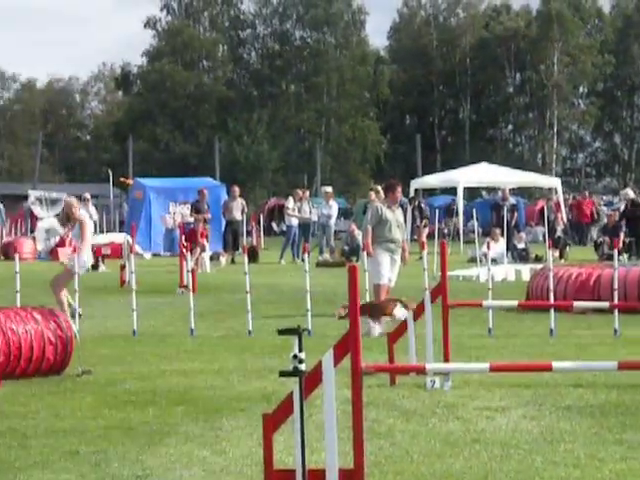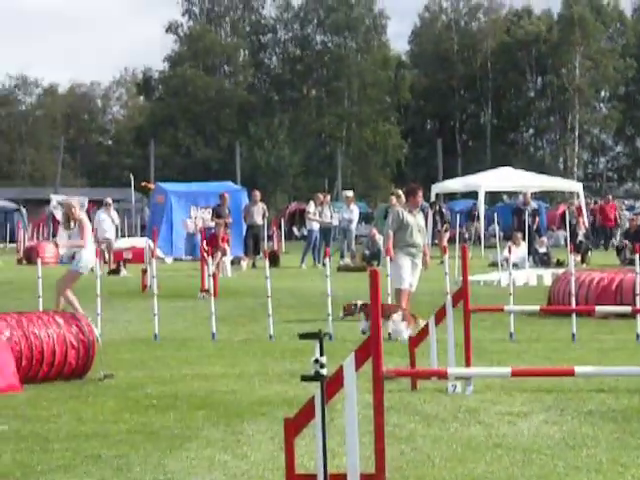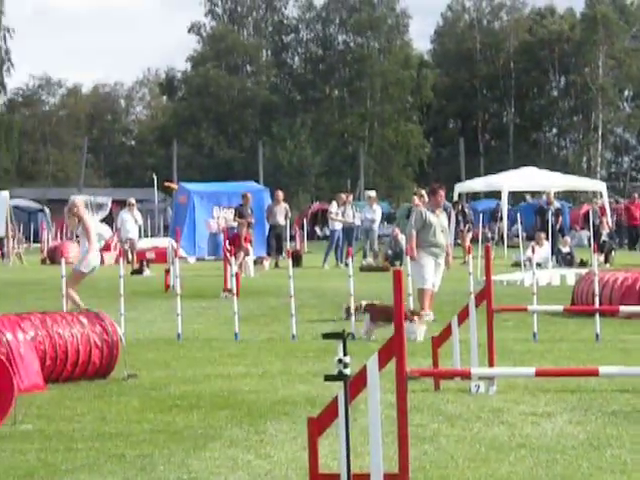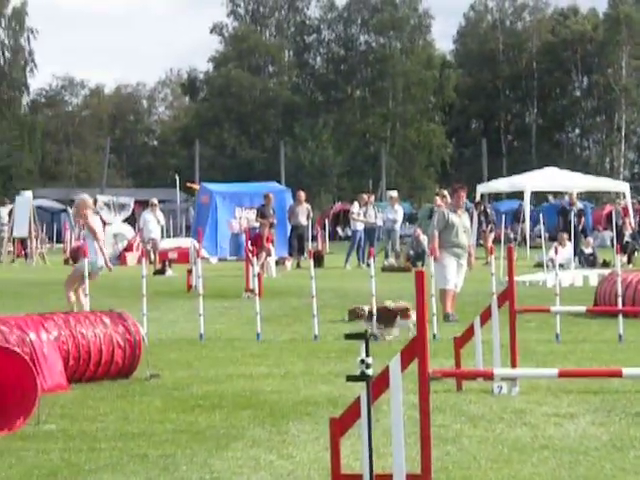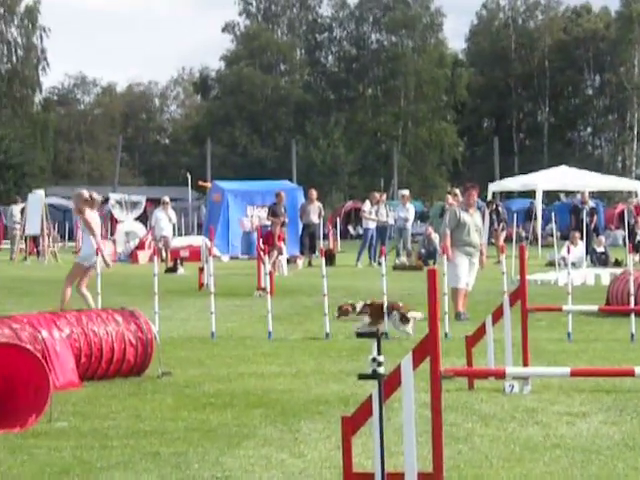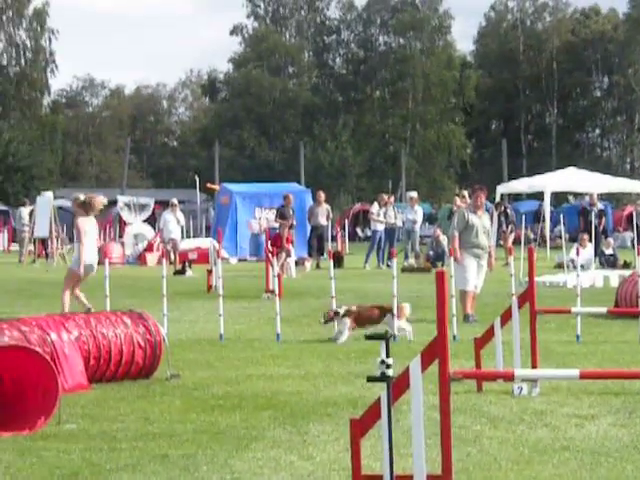
dt=0.1s
person 1, frame 1
left shoulder: (399, 211)
right shoulder: (377, 207)
left elbow: (403, 232)
right elbow: (368, 226)
left wrist: (405, 249)
right wrist: (368, 245)
left hip: (395, 250)
right hip: (381, 249)
left knee: (390, 281)
right knee: (381, 279)
person 1, frame 2
left shoulder: (420, 215)
right shoulder: (398, 212)
left elbow: (424, 236)
right elbow: (389, 231)
left wrist: (426, 253)
right wrist: (389, 248)
left hip: (417, 255)
right hip: (401, 253)
left knee: (411, 286)
right knee: (402, 284)
left ankle: (407, 314)
right ankle: (402, 315)
person 1, frame 3
left shoulder: (443, 214)
right shoulder: (421, 211)
left elbow: (446, 235)
right elbow: (412, 230)
left wrist: (449, 253)
right wrist: (412, 249)
left hip: (439, 254)
right hip: (425, 253)
left knee: (434, 285)
right knee: (425, 283)
left ankle: (429, 312)
right ankle: (424, 313)
person 1, frame 4
left shoulder: (466, 215)
right shoulder: (443, 212)
left elbow: (469, 236)
right elbow: (435, 231)
left wrist: (471, 254)
right wrist: (435, 249)
left hip: (462, 255)
right hip: (447, 253)
left knee: (456, 286)
right knee: (447, 284)
left ankle: (452, 312)
right ankle: (447, 313)
person 1, frame 5
left shoulder: (478, 214)
right shoulder: (455, 210)
left elbow: (480, 235)
right elbow: (446, 230)
left wrist: (483, 253)
right wrist: (447, 248)
left hip: (474, 253)
right hip: (459, 252)
left knee: (468, 285)
right knee: (459, 283)
left ankle: (463, 311)
right ankle: (458, 311)
person 1, frame 6
left shoulder: (486, 216)
right shoulder: (463, 212)
left elbow: (489, 237)
right elbow: (455, 232)
left wrist: (491, 255)
right wrist: (456, 250)
left hip: (482, 256)
right hip: (467, 254)
left knee: (476, 287)
right knee: (467, 285)
left ankle: (471, 313)
right ankle: (467, 314)
person 2, frame 1
left shoulder: (83, 221)
right shoulder: (74, 220)
left elbow: (84, 243)
left wrist: (75, 258)
left hip: (81, 259)
right hip: (77, 259)
left knee: (58, 288)
right knee: (54, 282)
left ankle: (66, 319)
right ankle: (73, 308)
person 2, frame 2
left shoulder: (82, 220)
right shoulder: (76, 221)
left elbow: (84, 242)
left wrist: (67, 244)
left hip: (84, 259)
right hip: (83, 259)
left knee: (64, 290)
right knee: (60, 285)
person 2, frame 3
left shoulder: (85, 221)
right shoulder: (82, 220)
left elbow: (92, 242)
left wrist: (84, 260)
left hip: (88, 258)
right hip: (92, 259)
left knee: (66, 288)
right knee: (69, 286)
person 2, frame 4
left shoulder: (89, 221)
right shoulder: (95, 218)
left elbow: (100, 241)
left wrist: (106, 261)
left hip: (92, 259)
right hip: (99, 260)
left knee: (68, 285)
right knee: (79, 290)
person 2, frame 5
left shoulder: (85, 216)
right shoulder: (94, 213)
left elbow: (96, 236)
left wrist: (104, 256)
left hip: (88, 253)
right hip: (95, 254)
left knee: (68, 282)
right knee: (80, 287)
person 2, frame 6
left shoulder: (78, 221)
right shoulder: (93, 220)
left elbow: (81, 244)
right elbow: (97, 242)
left wrist: (81, 265)
left hip: (81, 259)
right hip: (93, 259)
left knee: (66, 289)
right knee: (74, 289)
right ankle: (88, 307)
